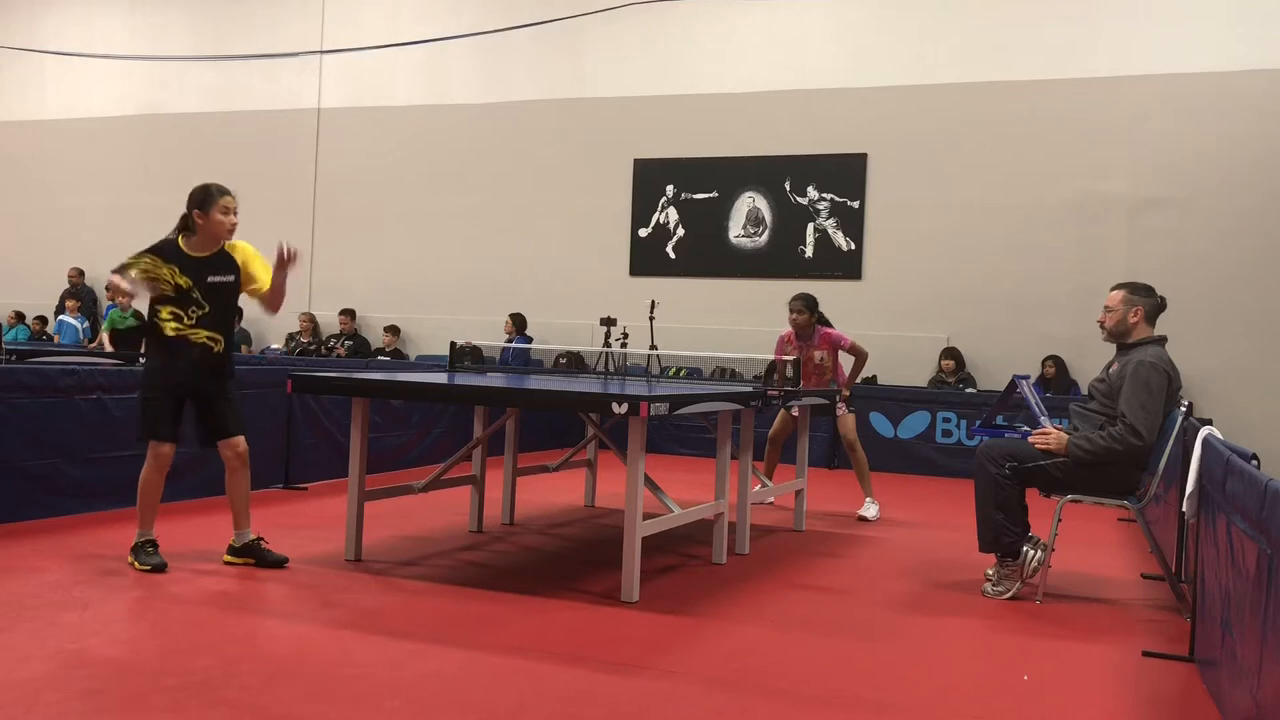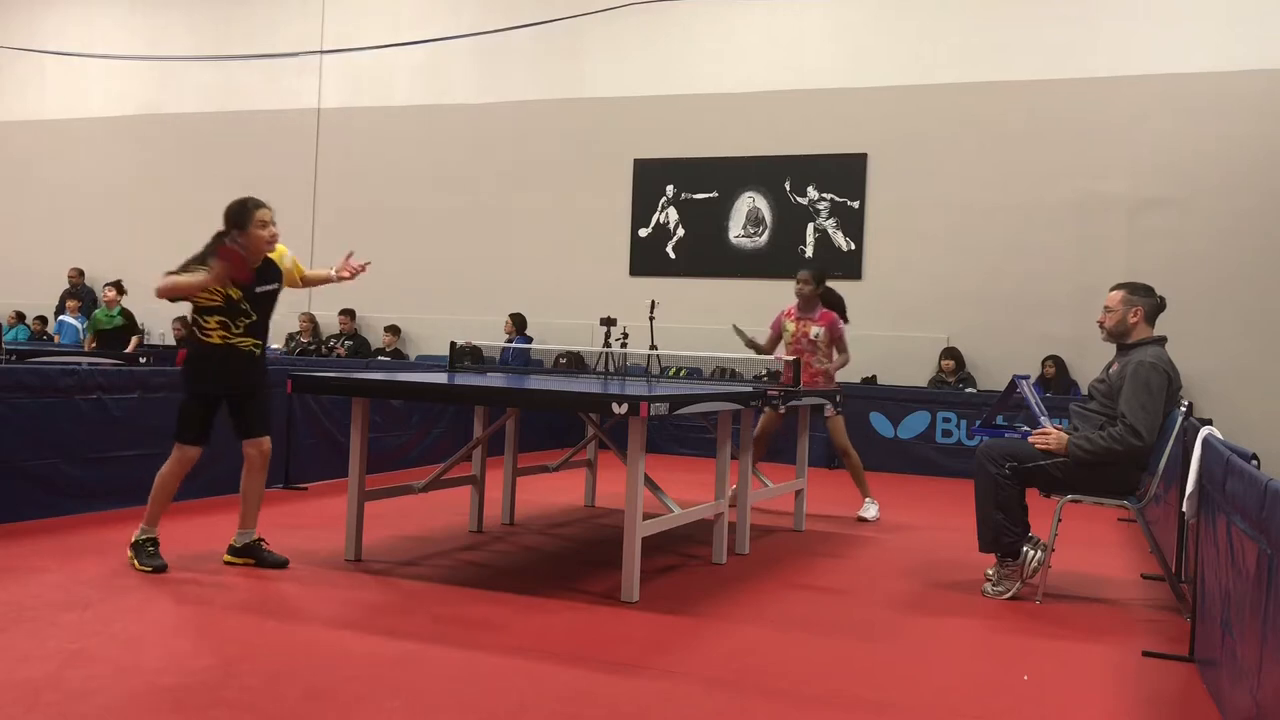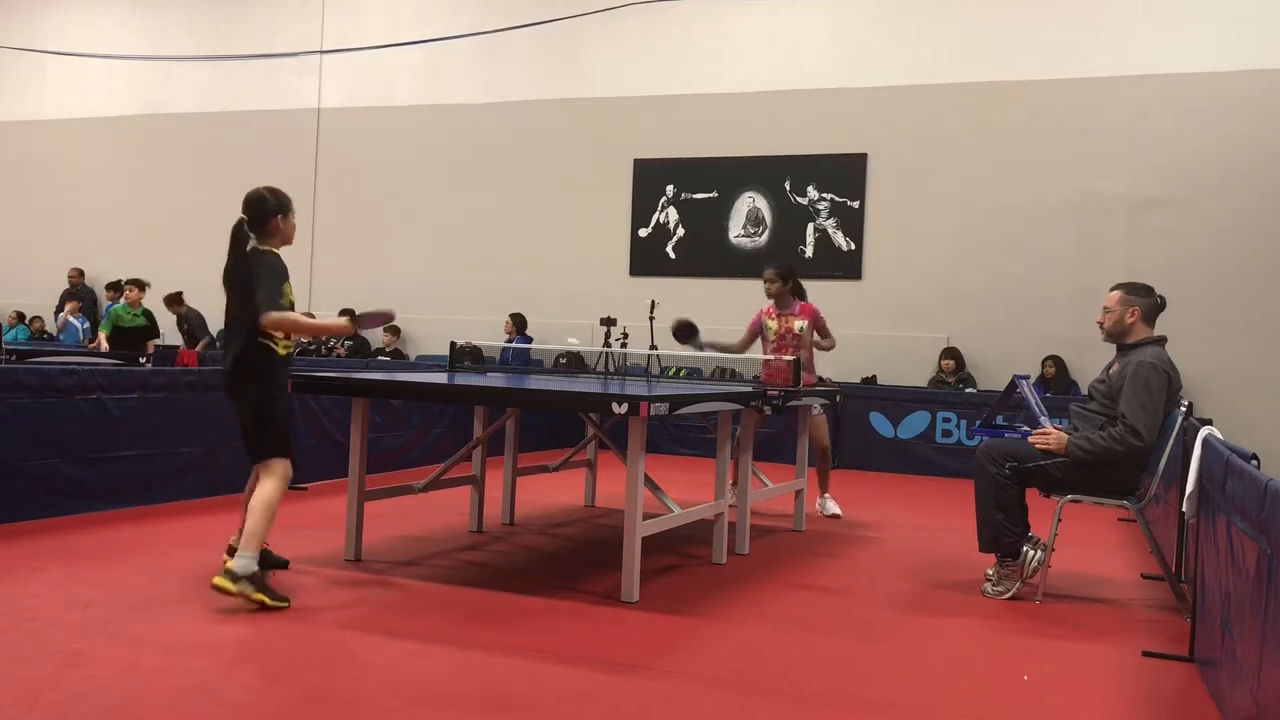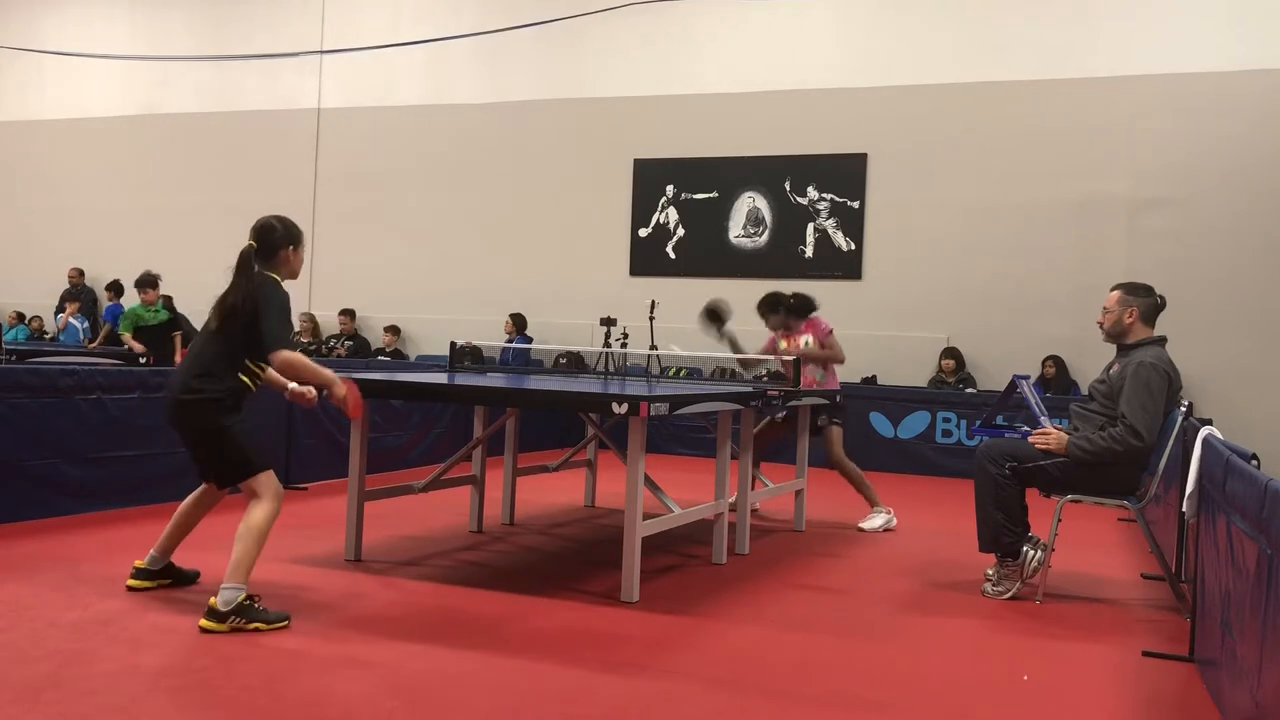
dt=0.5s
person 1, frame 1
left shoulder: (239, 255)
right shoulder: (163, 253)
left elbow: (273, 303)
right elbow: (116, 276)
left wrist: (281, 270)
right wrist: (125, 285)
left hip: (214, 371)
right hip: (165, 369)
left knee: (236, 451)
right knee: (161, 453)
left ankle: (243, 542)
right ankle: (143, 541)
person 1, frame 2
left shoulder: (278, 260)
right shoulder: (213, 259)
left elbow: (302, 279)
right elbow: (163, 289)
left wrist: (334, 275)
right wrist: (205, 279)
left hip: (250, 371)
right hip: (205, 371)
left knee: (259, 450)
right knee: (185, 454)
left ankle: (244, 541)
right ankle: (144, 538)
person 1, frame 3
left shoulder: (243, 259)
right shoulder: (269, 263)
right elbow: (270, 318)
right wrist: (331, 327)
left hip: (244, 374)
right hip: (260, 377)
left knee: (260, 460)
right knee: (276, 470)
left ankle: (248, 546)
right ankle: (240, 571)
person 1, frame 4
left shoulder: (248, 287)
right shoulder: (270, 291)
right elbow: (281, 356)
left wrist: (288, 387)
right wrist: (330, 378)
left hip: (192, 398)
right hip: (207, 405)
left knee: (219, 485)
right knee: (267, 493)
left ankle: (152, 566)
right ankle: (228, 604)
person 2, frame 1
left shoulder: (1147, 364)
right shoulder: (1131, 356)
left elbow: (1133, 437)
left wrist: (1069, 445)
right wrist: (1066, 433)
left hip: (1109, 468)
right hip: (1094, 455)
left knee: (993, 455)
right knee: (996, 452)
left ankle: (1013, 554)
right ankle: (1020, 545)
person 2, frame 2
left shoulder: (1147, 364)
right shoulder: (1130, 356)
left elbow: (1133, 438)
left wrist: (1069, 445)
right wrist: (1067, 433)
left hip: (1109, 468)
right hip: (1095, 456)
left knee: (993, 455)
right knee: (997, 452)
left ankle: (1013, 554)
right ankle: (1019, 546)
person 2, frame 3
left shoulder: (1147, 365)
right shoulder: (1131, 356)
left elbow: (1133, 438)
left wrist: (1069, 446)
right wrist: (1067, 434)
left hip: (1109, 469)
right hip: (1094, 456)
left knee: (993, 454)
right knee: (998, 452)
left ankle: (1012, 554)
right ankle: (1020, 545)
person 2, frame 4
left shoulder: (1147, 365)
right shoulder: (1131, 357)
left elbow: (1133, 438)
left wrist: (1070, 445)
right wrist: (1068, 433)
left hip: (1108, 468)
right hip: (1094, 455)
left knee: (994, 455)
right knee: (996, 452)
left ankle: (1013, 553)
right ankle: (1020, 545)
person 3, frame 1
left shoulder: (830, 337)
right shoulder: (785, 340)
left elbow: (862, 355)
left wrist: (847, 386)
left knee: (850, 440)
right knee: (774, 437)
left ankle: (870, 501)
person 3, frame 2
left shoulder: (830, 320)
right shoulder: (784, 317)
left elbow: (844, 355)
right elbow: (767, 350)
left wrist: (834, 366)
right wrist: (752, 344)
left hip: (822, 387)
left knee: (843, 447)
right knee: (759, 437)
left ankle: (869, 500)
person 3, frame 3
left shoulder: (809, 312)
right shoulder: (763, 316)
left elbow: (830, 340)
right elbow: (739, 348)
left wrist: (822, 345)
right wrist: (709, 345)
left hip: (805, 386)
left knee: (822, 445)
left ankle: (824, 496)
right ankle: (735, 489)
person 3, frame 4
left shoulder: (815, 325)
right shoulder: (778, 339)
left elbow: (838, 357)
right elbow: (750, 364)
left wrist: (802, 353)
right wrist: (733, 343)
left knee: (836, 457)
right knee: (757, 439)
left ankle: (881, 510)
